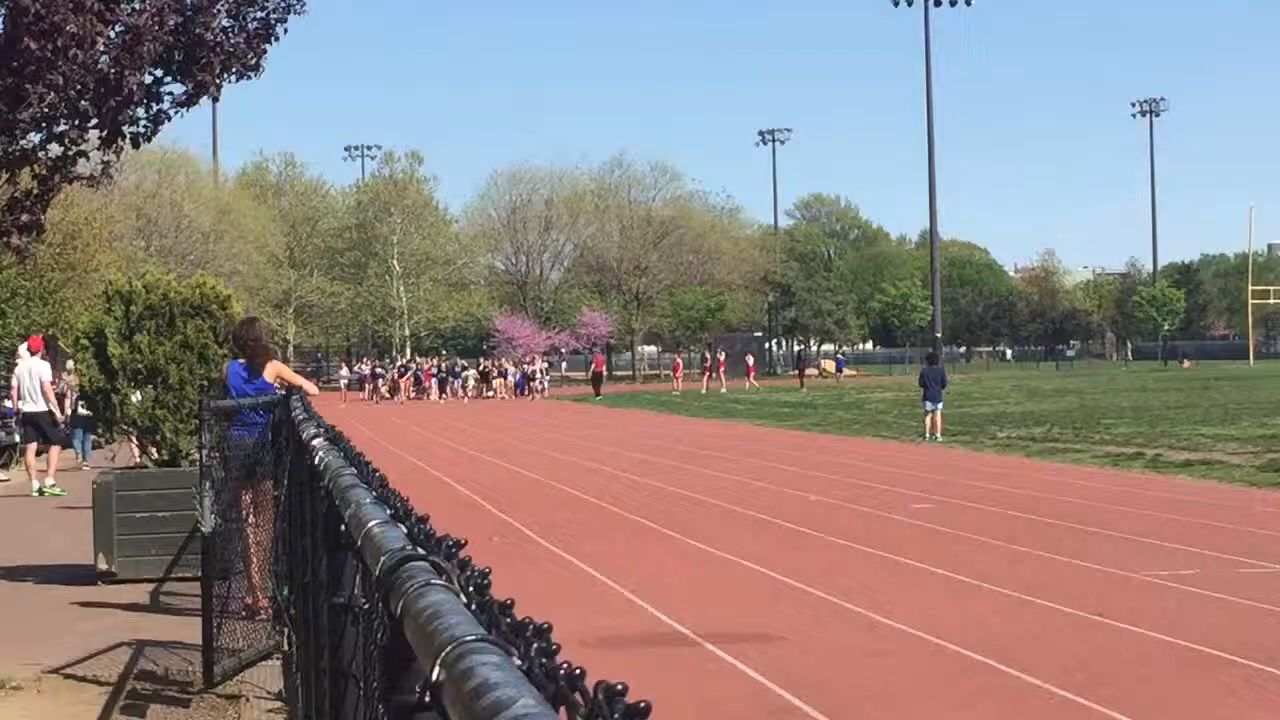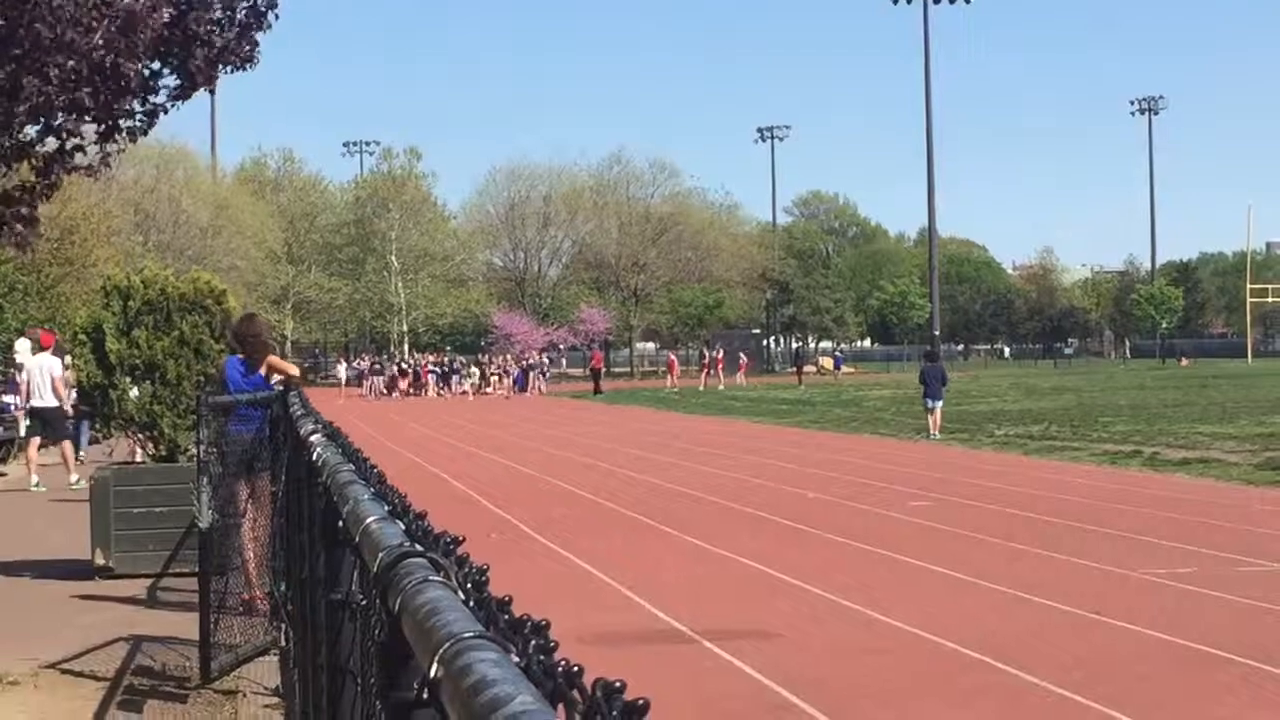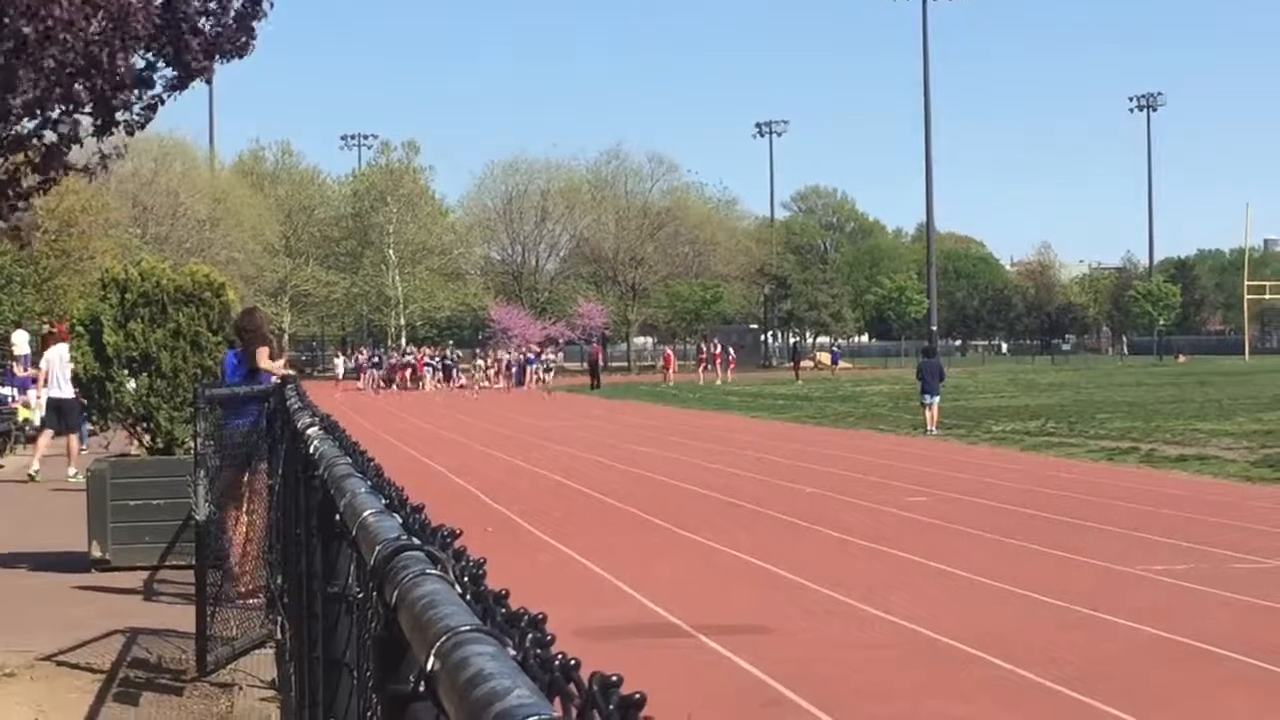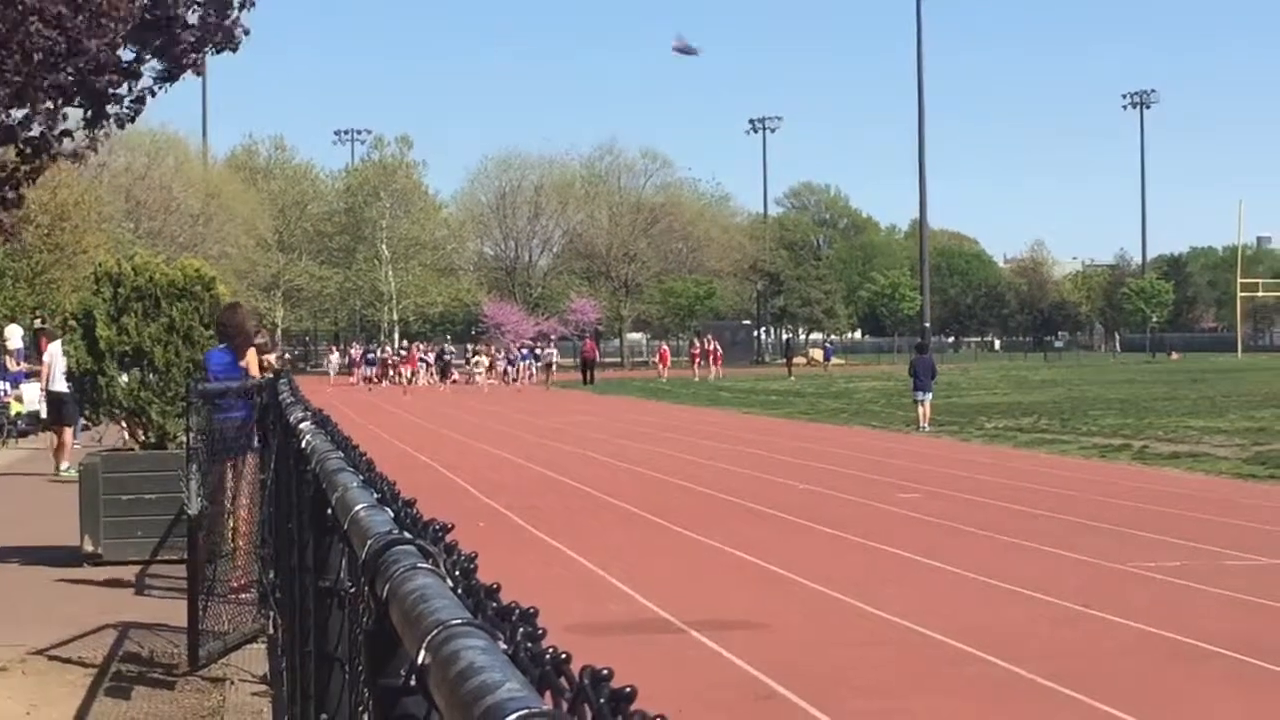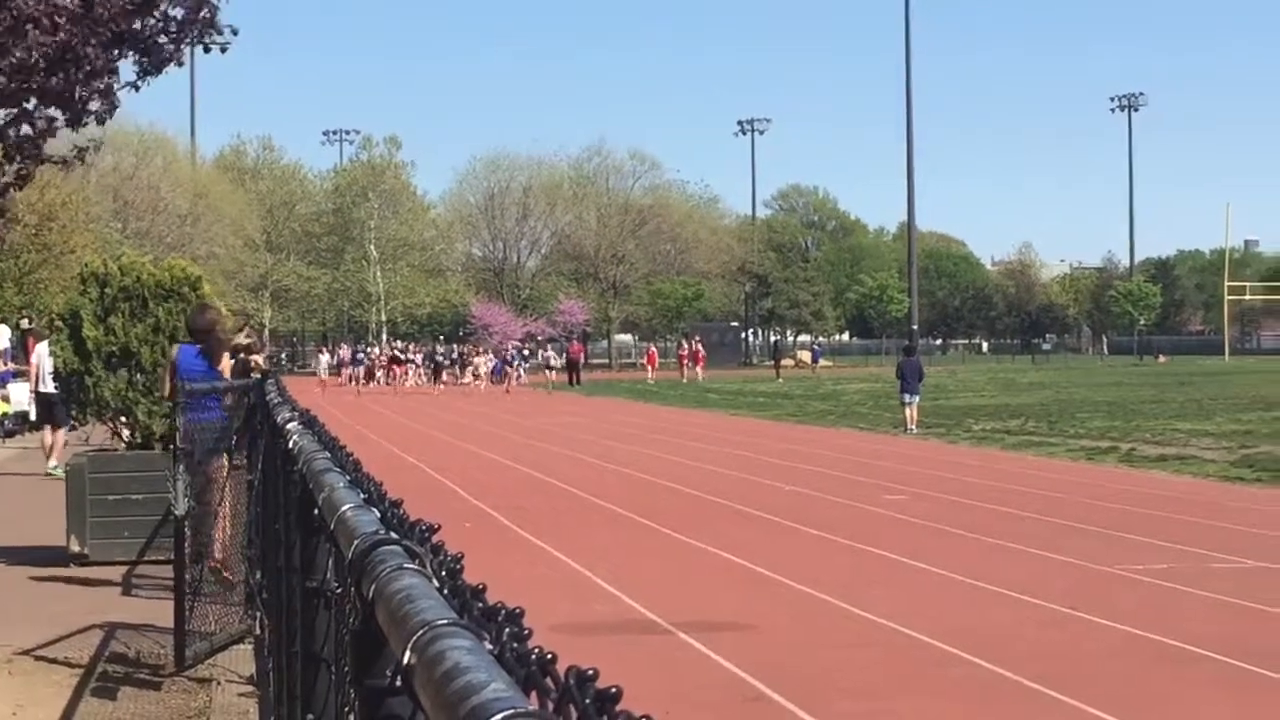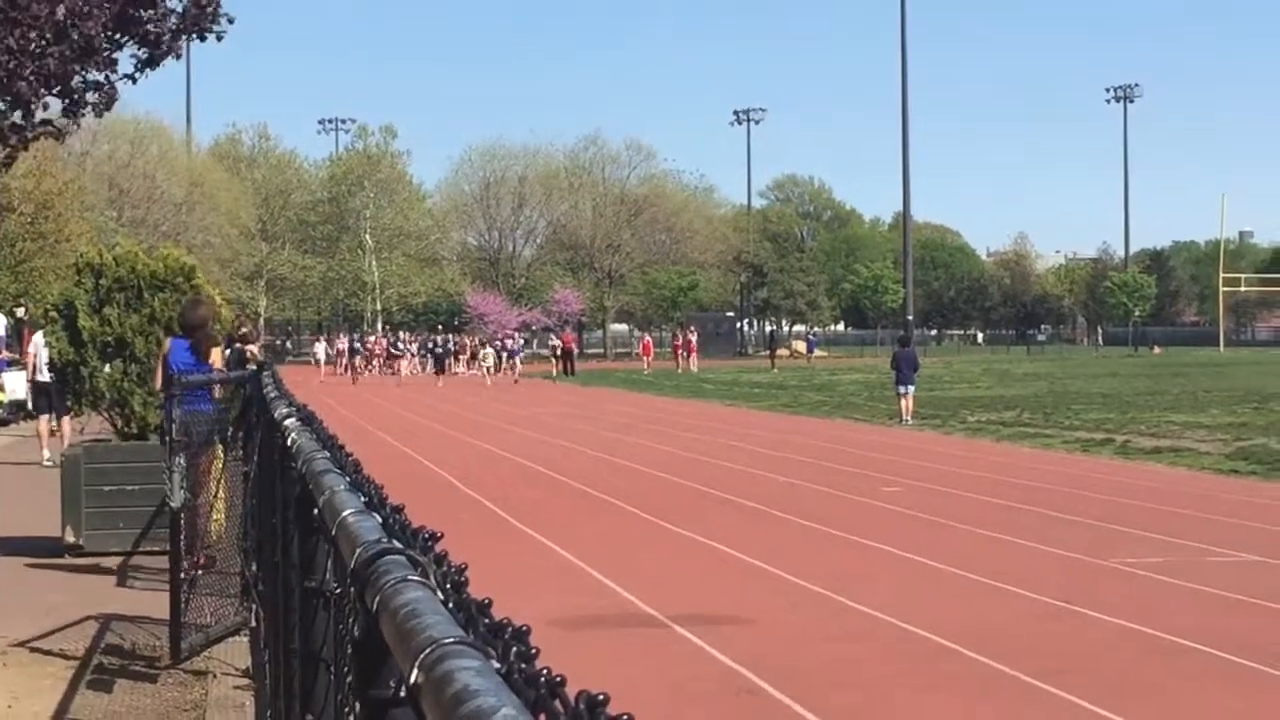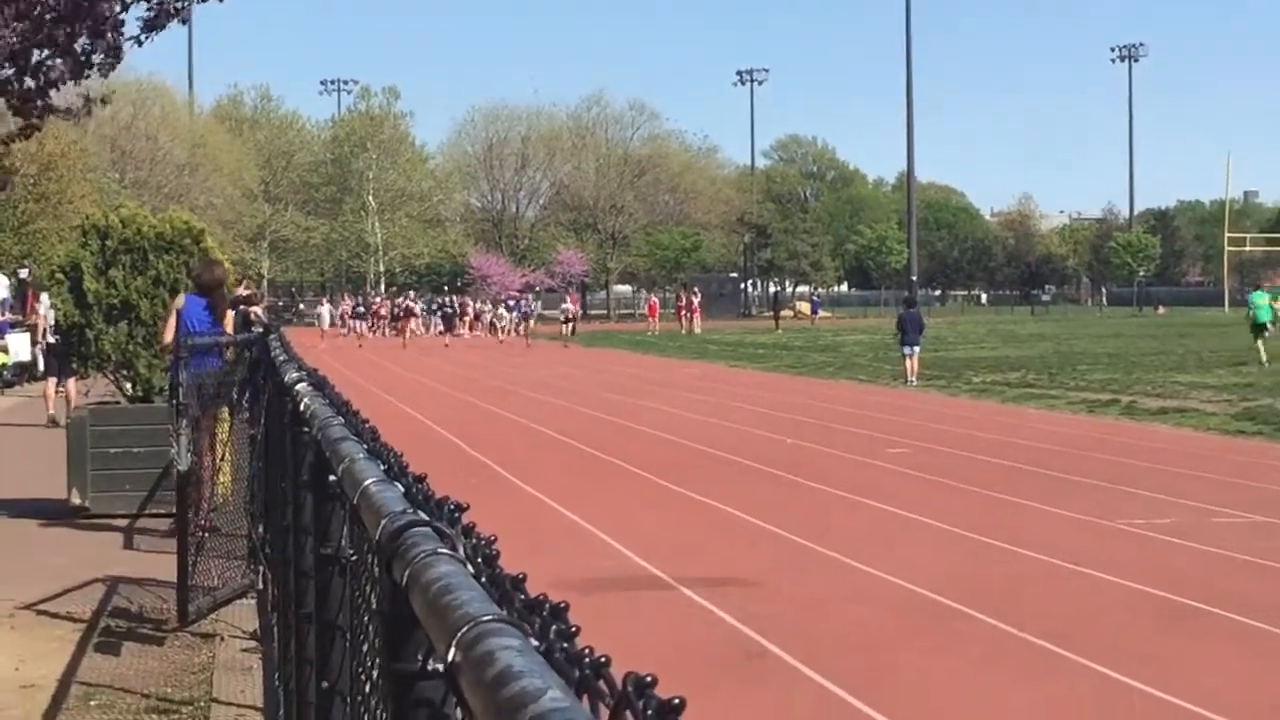
dt=0.4s
person 1, frame 1
left shoulder: (229, 369)
right shoulder: (272, 366)
right elbow: (312, 390)
right wrist: (284, 384)
left hip: (237, 444)
right hip: (264, 443)
left knee: (247, 521)
right knee: (265, 521)
left ankle: (256, 597)
right ankle: (258, 596)
person 1, frame 2
left shoulder: (228, 364)
right shoulder: (266, 361)
right elbow: (293, 372)
right wrist: (280, 378)
left hip: (235, 439)
right hip: (261, 438)
left knee: (242, 516)
right knee: (261, 515)
left ankle: (253, 591)
right ankle: (256, 590)
person 1, frame 3
left shoulder: (229, 356)
right shoulder: (260, 351)
right elbow: (262, 368)
right wrist: (281, 371)
left hip: (230, 431)
right hip: (256, 430)
left knee: (230, 501)
right knee: (256, 507)
left ankle: (232, 563)
right ankle: (248, 583)
person 1, frame 4
left shoulder: (211, 355)
right shoulder: (247, 352)
right wrist: (261, 366)
left hip: (215, 426)
right hip: (241, 427)
left knee: (218, 496)
right knee: (244, 500)
right ankle: (239, 577)
person 1, frame 5
left shoulder: (177, 352)
right shoulder: (222, 355)
left elbow: (167, 393)
right elbow: (228, 396)
left hip: (185, 425)
right hip: (214, 425)
right knee: (218, 494)
right ankle: (218, 555)
person 1, frame 6
left shoulder: (169, 345)
right shoulder: (212, 349)
left elbow: (159, 386)
right elbow: (218, 391)
left hip: (177, 417)
right hip: (205, 417)
right knee: (201, 486)
left ankle: (182, 553)
right ankle: (196, 553)
person 1, frame 7
left shoulder: (182, 301)
right shoulder: (224, 310)
left elbow: (166, 340)
right elbow: (228, 351)
left hip: (185, 374)
right hip: (213, 375)
right knee: (207, 446)
right ankle: (203, 515)
